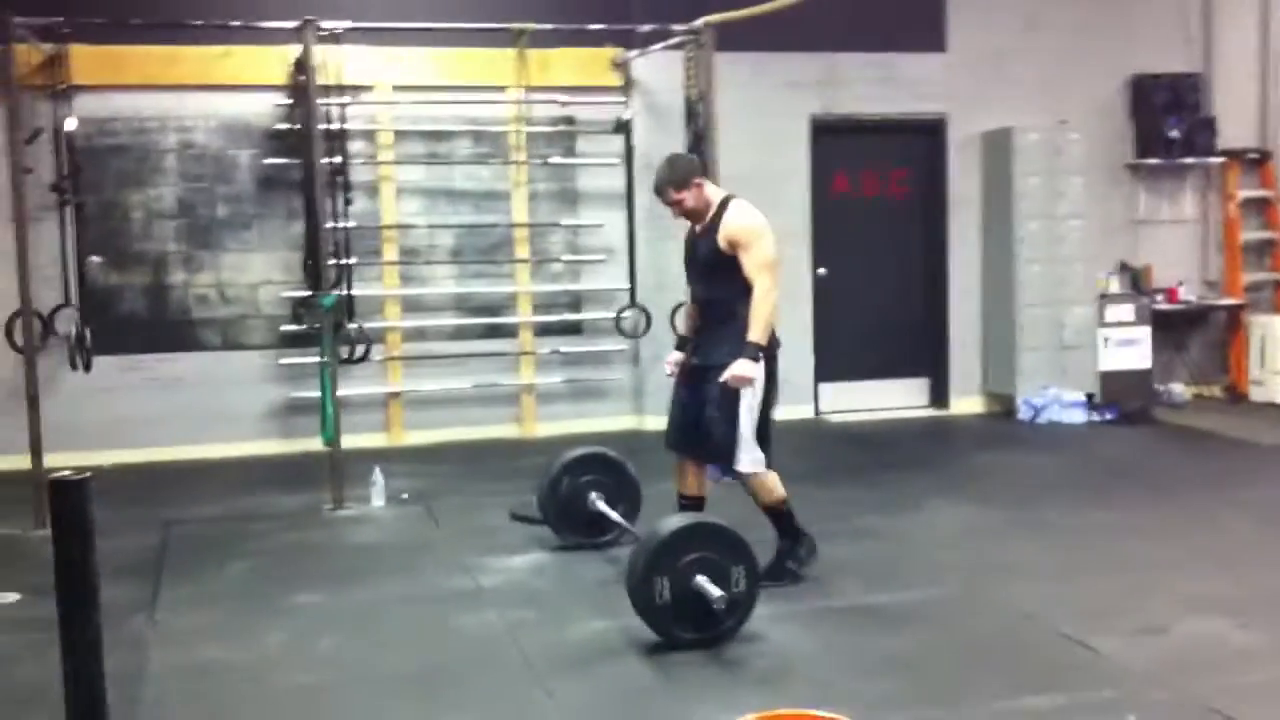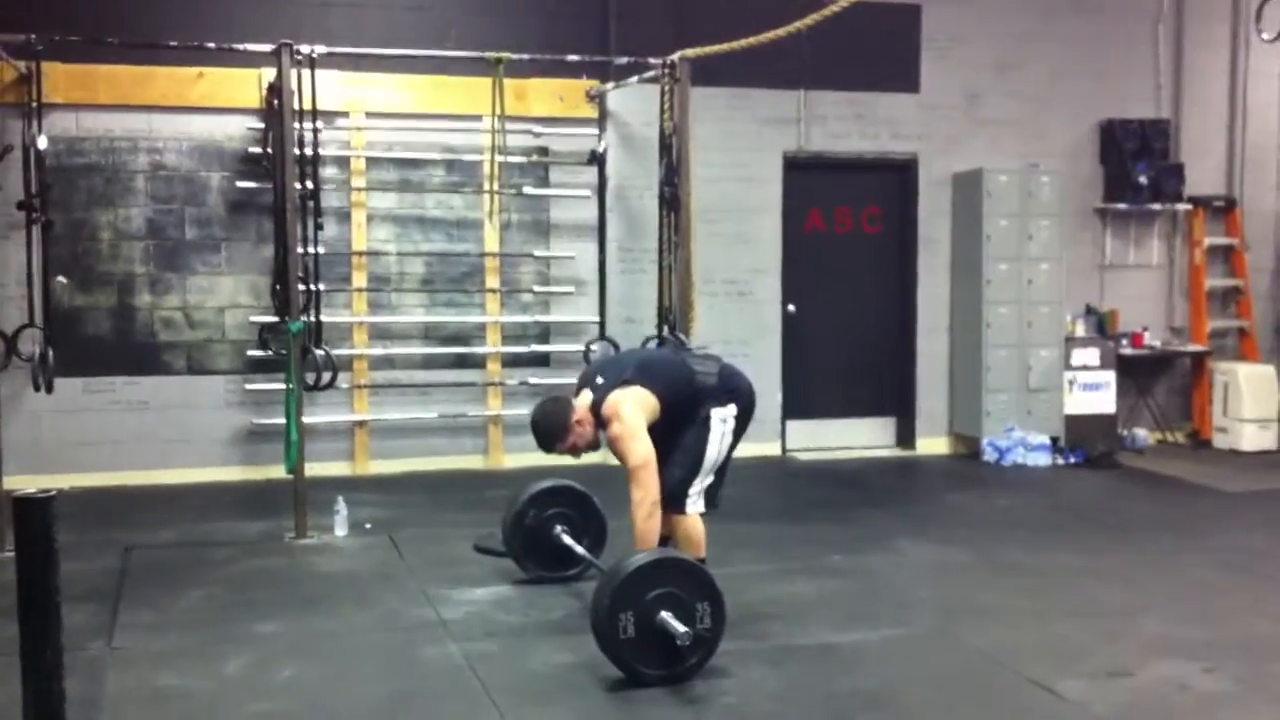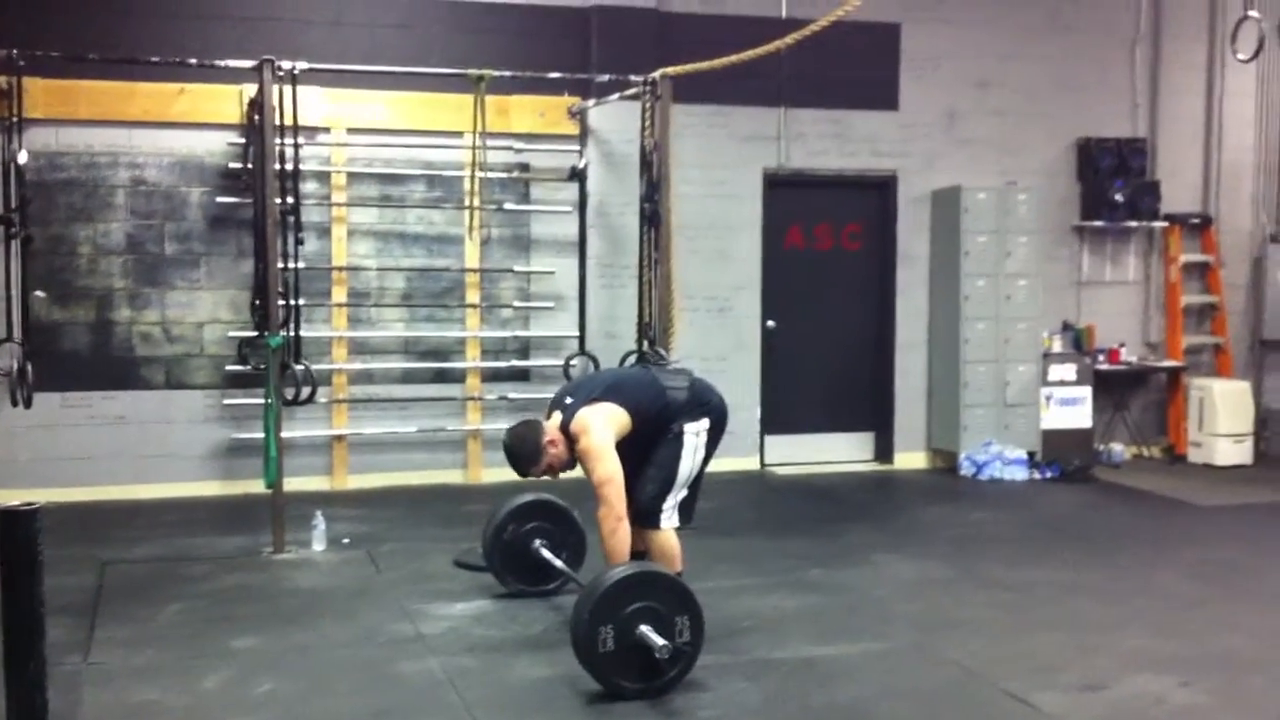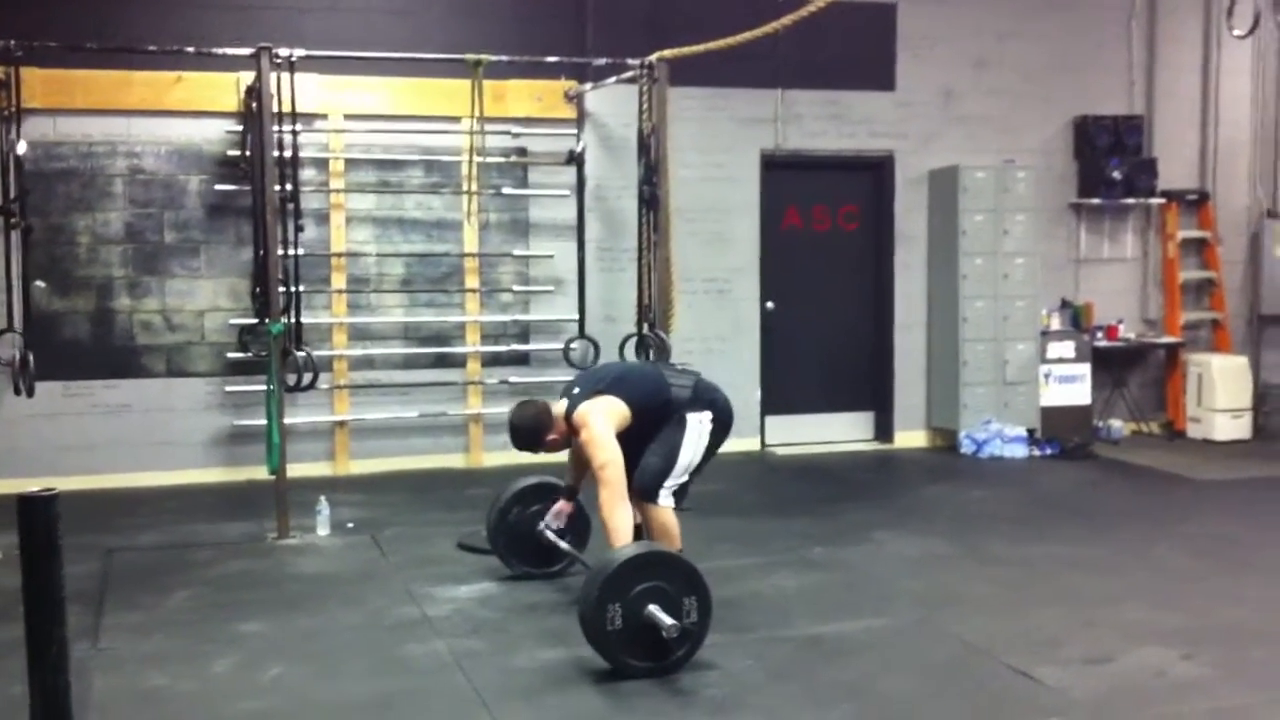
dt=1s
person 1, frame 1
left shoulder: (740, 221)
right shoulder: (698, 228)
left elbow: (764, 288)
left wrist: (752, 352)
right wrist: (682, 343)
left hip: (738, 352)
right hip: (704, 350)
left knee: (742, 458)
right knee: (688, 446)
left ankle: (796, 543)
person 1, frame 2
left shoulder: (621, 418)
right shoulder: (586, 389)
left elbow: (646, 500)
left hip: (724, 397)
right hip: (690, 396)
left knee: (678, 494)
right knee: (657, 484)
person 1, frame 3
left shoulder: (589, 433)
right shoulder: (557, 412)
left elbow: (614, 517)
left hip: (697, 412)
right hip: (662, 411)
left knee: (652, 509)
right knee: (628, 498)
person 1, frame 4
left shoulder: (591, 423)
right shoulder: (570, 400)
left elbow: (614, 500)
right elbow: (580, 445)
right wrist: (569, 496)
left hip: (703, 411)
left knee: (650, 487)
right knee: (618, 479)
